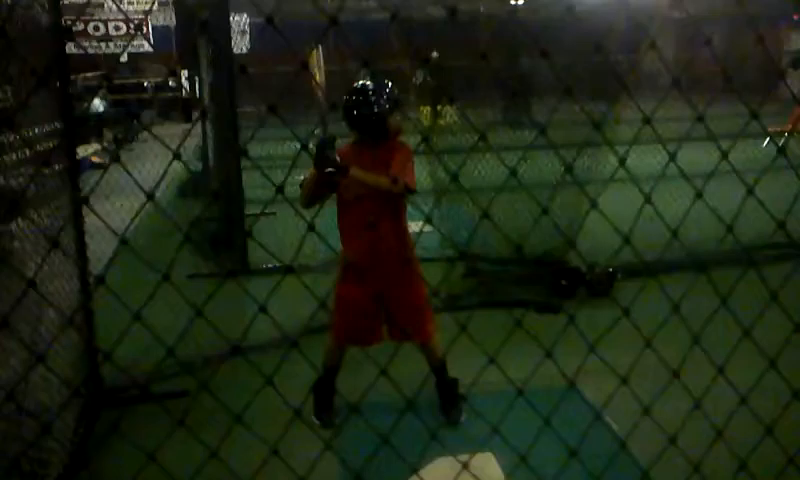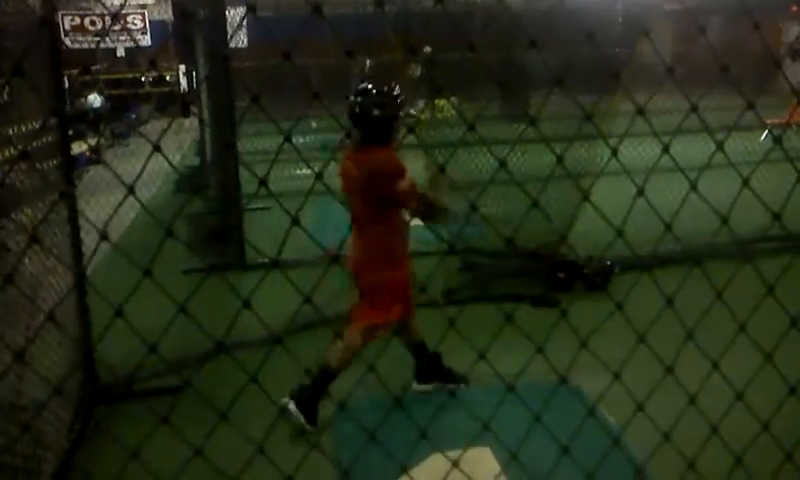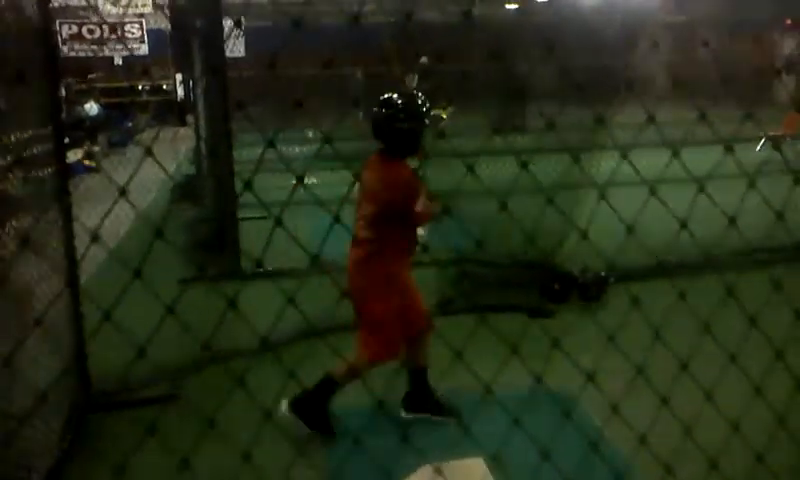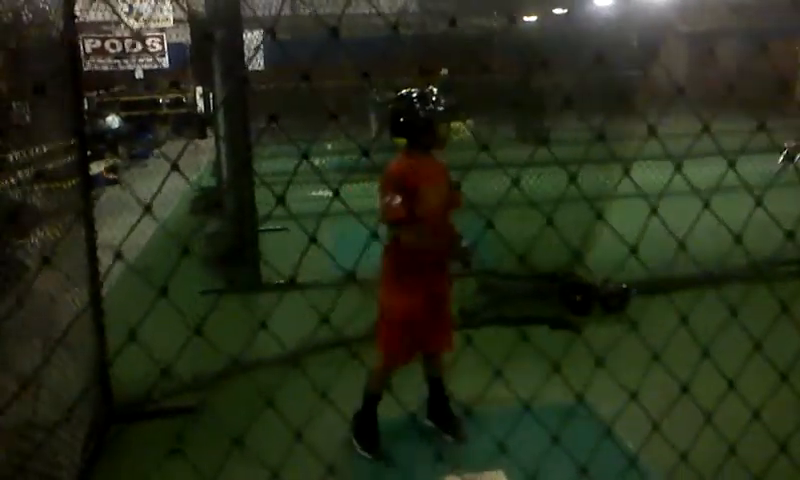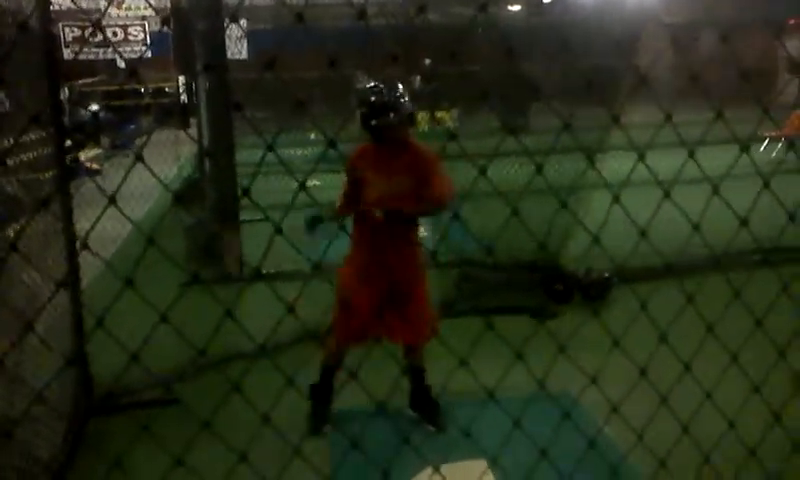
dt=1s
person 1, frame 1
left shoulder: (398, 150)
right shoulder: (341, 155)
left elbow: (396, 187)
right elbow: (307, 200)
left wrist: (348, 170)
right wrist: (319, 165)
left hip: (398, 262)
right hip: (357, 265)
left knee: (422, 330)
right knee: (343, 333)
left ankle: (446, 389)
right ankle: (324, 392)
person 1, frame 2
left shoulder: (352, 156)
right shoulder: (385, 162)
right elbow: (414, 205)
right wrist: (432, 204)
left hip: (370, 250)
right hip: (383, 256)
left knee: (400, 311)
right knee: (366, 325)
left ankle: (428, 369)
right ankle: (310, 394)
person 1, frame 3
left shoulder: (376, 162)
right shoulder: (403, 179)
right elbow: (426, 215)
right wrist: (430, 204)
left hip: (387, 266)
right hip: (378, 272)
left knee: (418, 325)
right knee: (374, 349)
left ankle: (418, 394)
right ankle: (312, 400)
person 1, frame 4
left shoulder: (439, 168)
right shoulder: (399, 172)
right elbow: (396, 228)
left wrist: (455, 243)
right wrist: (425, 245)
left hip: (436, 271)
right hip: (405, 275)
left knee: (435, 342)
right knee: (394, 350)
left ankle: (438, 406)
right ankle: (365, 418)
person 1, frame 5
left shoulder: (420, 157)
right shoulder: (360, 158)
left elbow: (438, 202)
right elbow: (351, 202)
left wrist: (396, 212)
right wrist: (329, 215)
left hip: (405, 257)
right hip: (364, 258)
left knee: (413, 329)
right knee: (345, 329)
left ankle: (420, 393)
right ankle: (322, 394)
